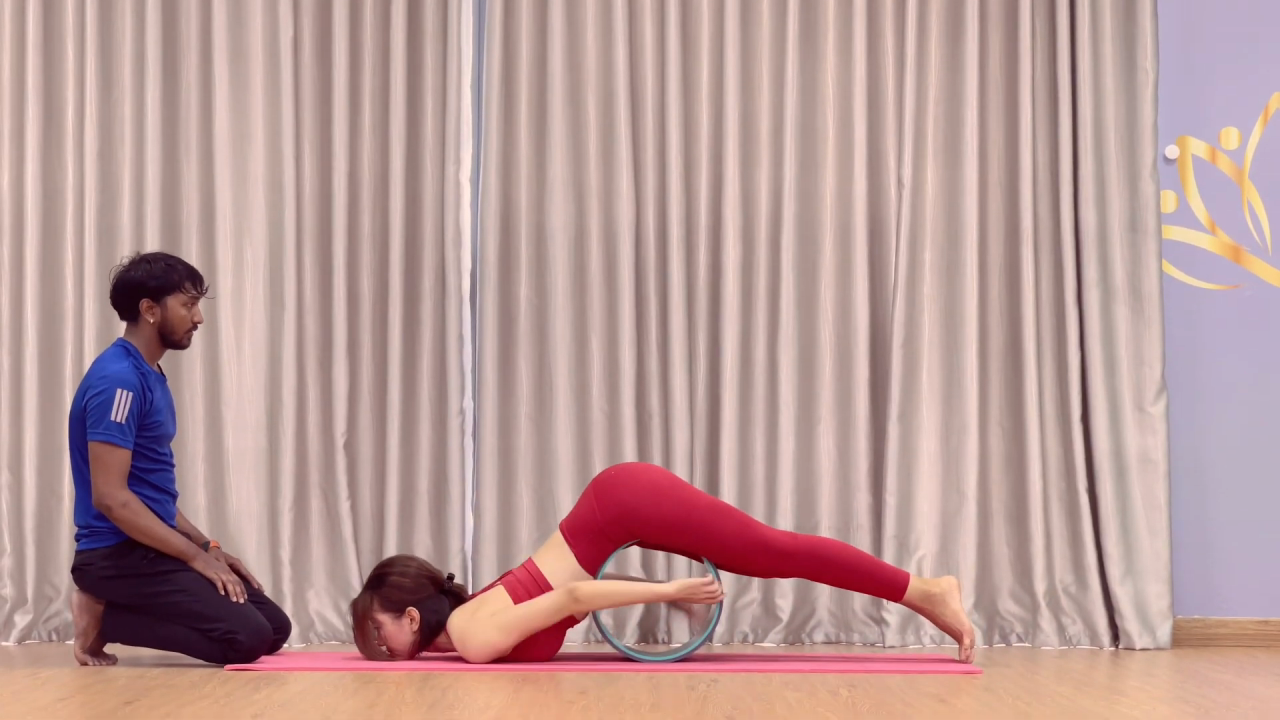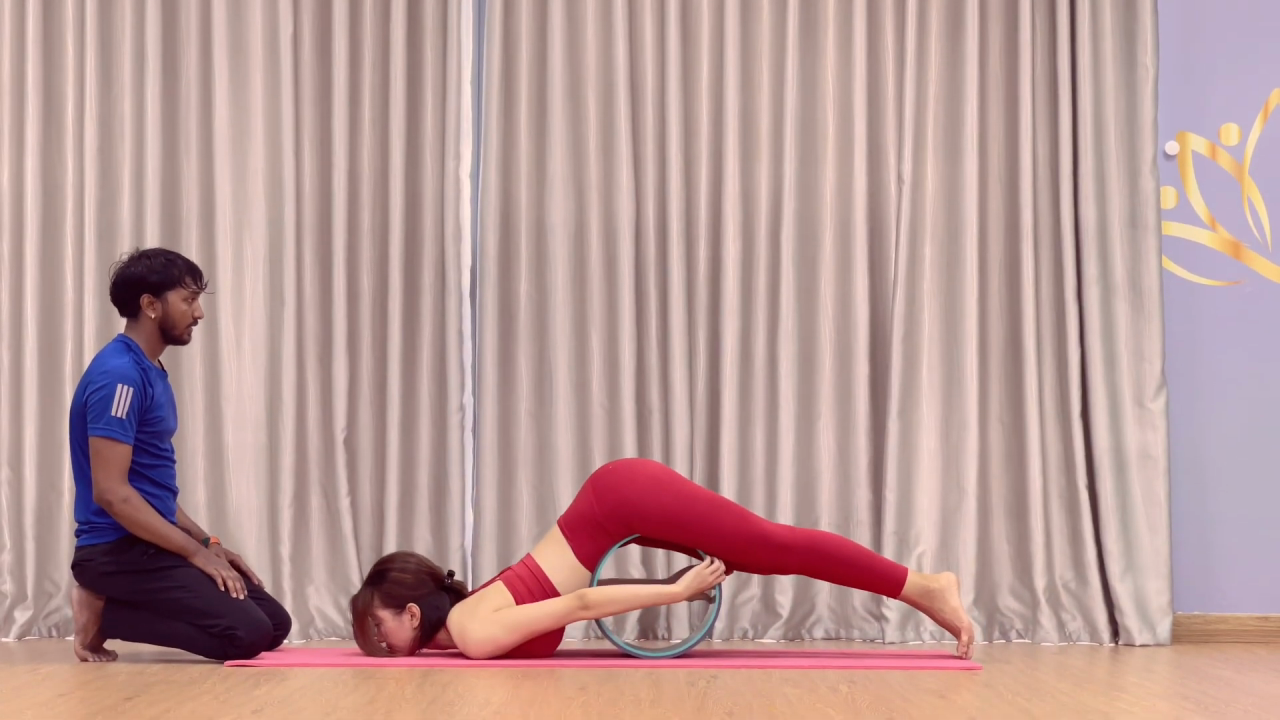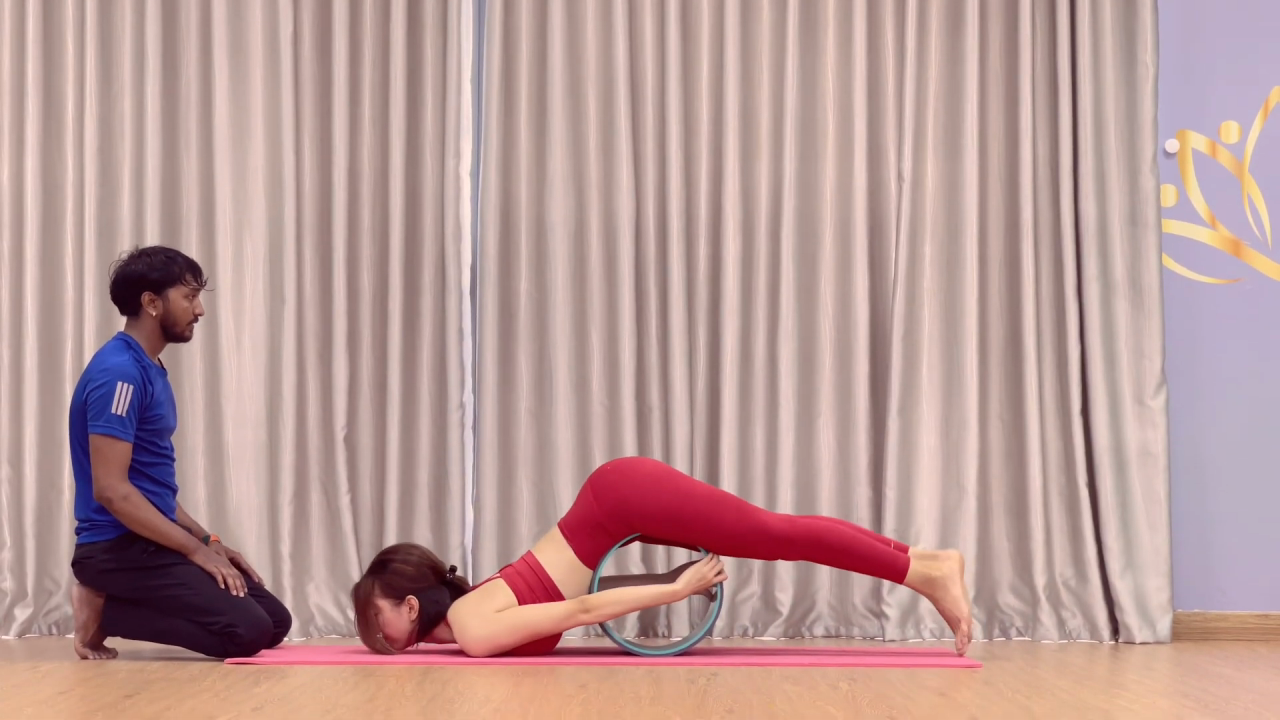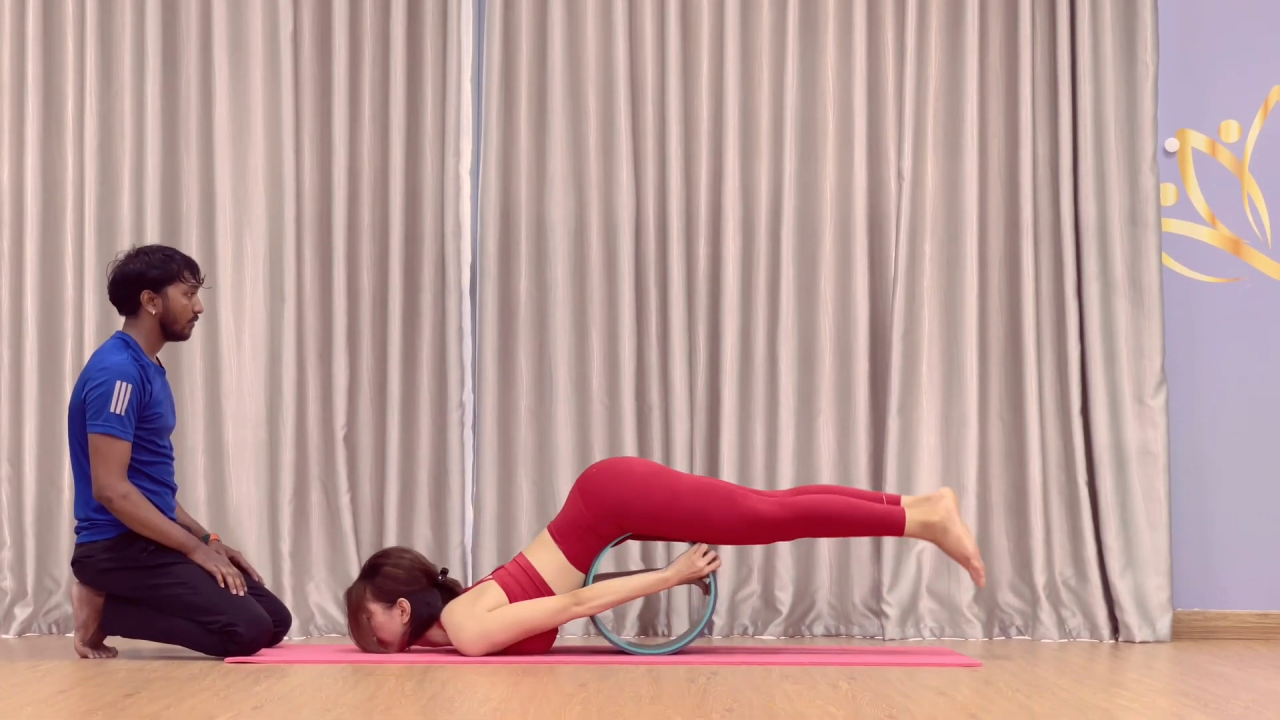
dt=0.3s
person 1, frame 1
left shoulder: (473, 640)
right shoulder: (464, 621)
left elbow: (571, 599)
left wrist: (668, 591)
left hip: (626, 502)
right hip: (622, 504)
left knee: (777, 551)
right knee: (765, 559)
left ankle: (924, 591)
right ankle: (923, 592)
person 1, frame 2
left shoulder: (473, 636)
right shoulder: (465, 616)
left elbow: (580, 606)
left wrist: (676, 591)
left hip: (625, 496)
right hip: (622, 497)
left knee: (774, 546)
right knee: (767, 554)
left ankle: (923, 587)
right ankle: (919, 586)
person 1, frame 3
left shoulder: (472, 632)
right shoulder: (463, 612)
left elbow: (583, 612)
left wrist: (677, 588)
left hip: (625, 496)
right hip: (621, 497)
left knee: (777, 537)
right knee: (773, 535)
left ankle: (924, 573)
right ankle: (925, 562)
person 1, frame 4
left shoulder: (466, 633)
right shoulder: (457, 613)
left elbow: (575, 605)
left wrist: (669, 577)
left hip: (615, 496)
right hip: (613, 497)
left knee: (771, 518)
right knee: (771, 510)
left ankle: (925, 520)
right ankle: (917, 505)
person 2, frame 1
left shoulder: (149, 376)
right shoulder: (118, 379)
right elbow: (111, 498)
left wrist: (207, 547)
right wrist: (196, 556)
left hip: (148, 548)
right hip: (119, 554)
left knee: (274, 628)
right knee: (247, 638)
left ankle: (109, 610)
right ankle: (101, 618)
person 2, frame 2
left shoulder: (150, 372)
right shoulder: (119, 375)
right elbow: (112, 493)
left wrist: (207, 543)
right wrist: (196, 551)
left hip: (148, 544)
right hip: (120, 549)
left knee: (275, 624)
right knee: (247, 633)
left ankle: (109, 607)
right ankle: (103, 614)
person 2, frame 3
left shoulder: (150, 370)
right shoulder: (119, 372)
right elbow: (112, 490)
left wrist: (208, 541)
right wrist: (196, 549)
left hip: (149, 541)
right hip: (121, 547)
left knee: (274, 622)
right knee: (247, 631)
left ankle: (110, 603)
right ankle: (103, 613)
person 2, frame 4
left shoulder: (148, 368)
right shoulder: (117, 371)
right elbow: (111, 489)
left wrist: (207, 540)
right wrist: (197, 548)
left hip: (148, 540)
right hip: (120, 546)
left knee: (274, 621)
right knee: (247, 630)
left ankle: (108, 604)
right ankle: (102, 611)
